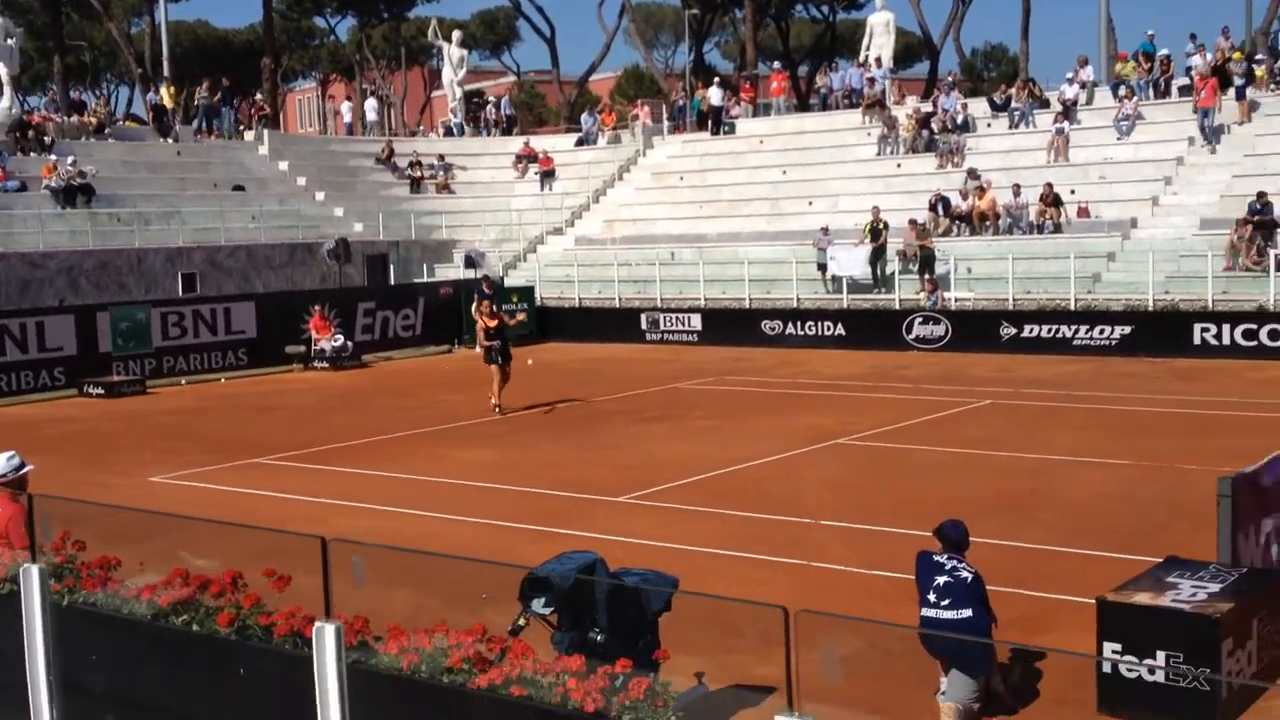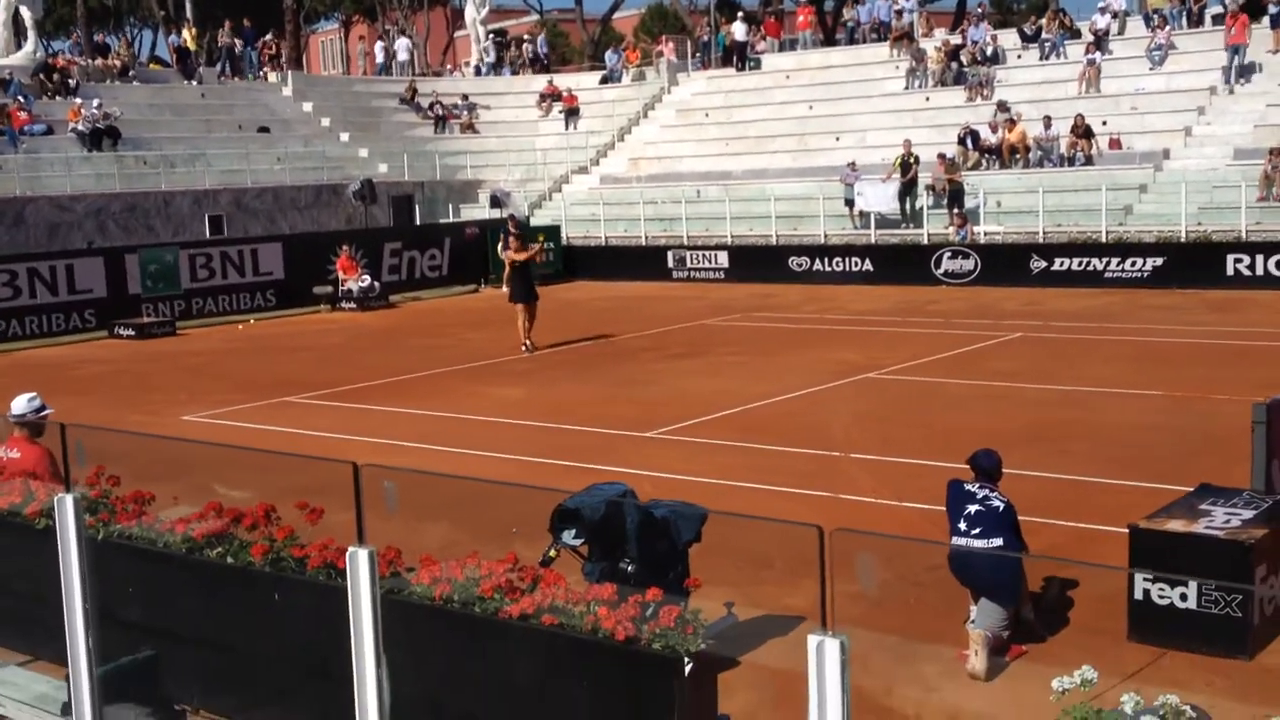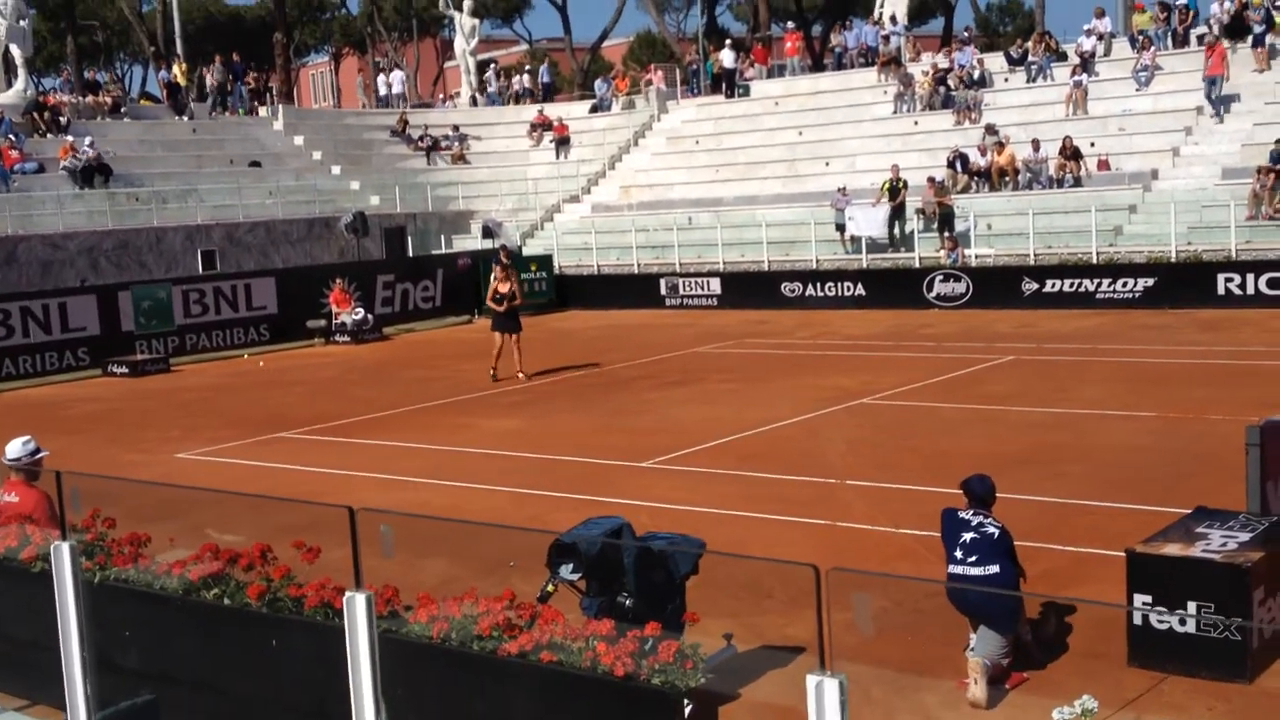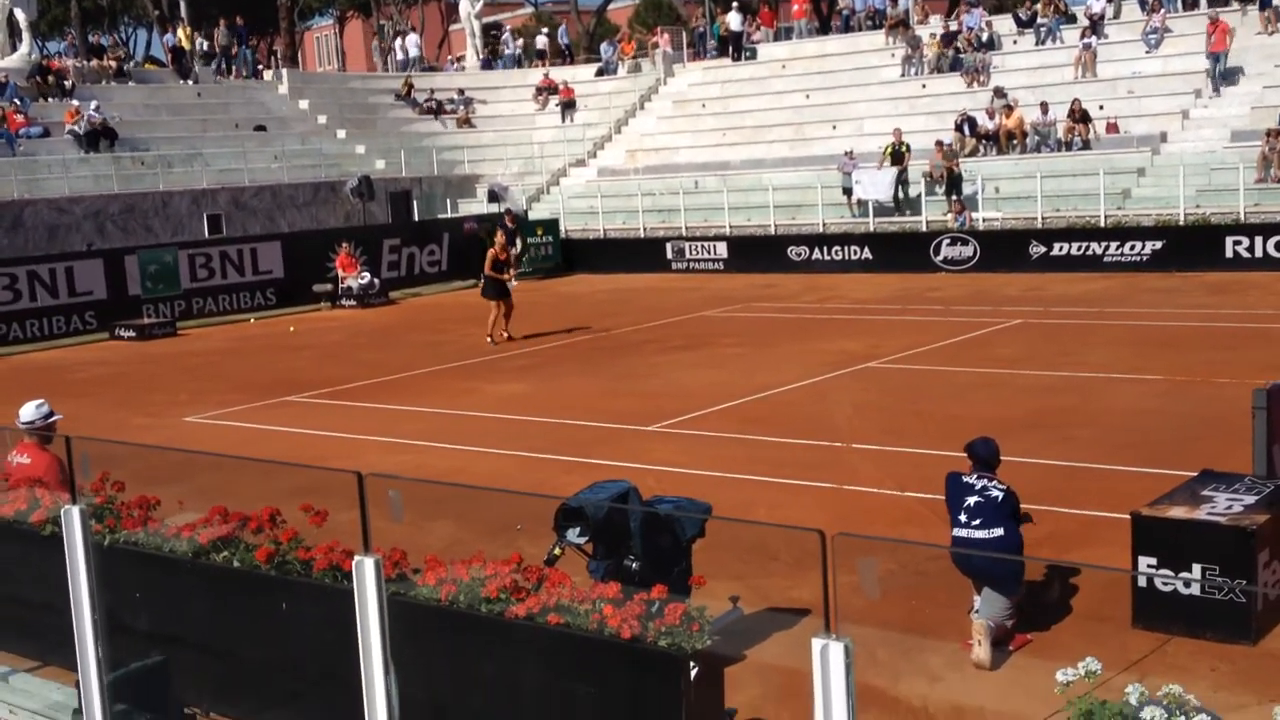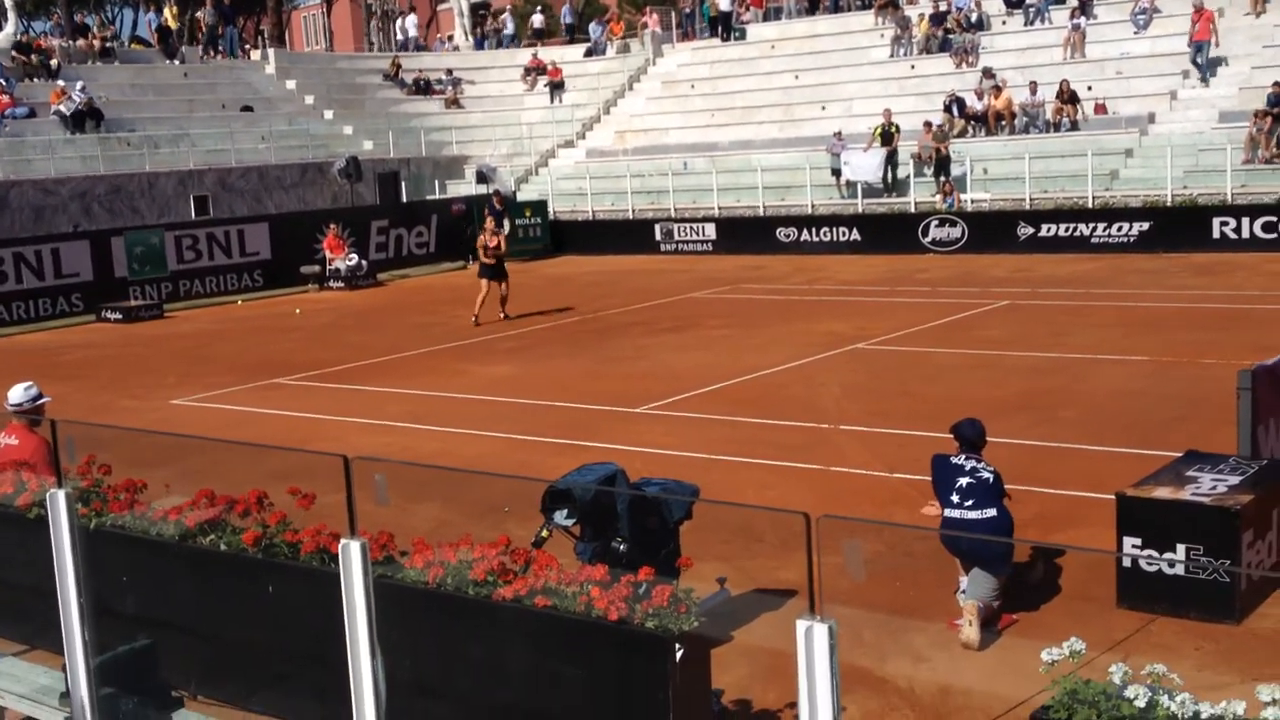
dt=0.5s
person 1, frame 1
left shoulder: (924, 559)
right shoulder: (973, 576)
right elbow: (985, 612)
right wrist: (991, 618)
left hip: (932, 635)
right hip: (967, 633)
left ankle: (948, 687)
person 1, frame 2
left shoulder: (955, 488)
right shoulder: (1004, 505)
right elbow: (1018, 544)
right wrist: (1022, 548)
left hip: (961, 564)
right hip: (996, 565)
left ankle: (977, 620)
right ankle: (986, 634)
person 1, frame 3
left shoulder: (949, 517)
right shoulder: (1000, 531)
right elbow: (1013, 568)
right wrist: (1018, 572)
left hip: (959, 593)
right hip: (995, 594)
left ankle: (977, 647)
right ankle: (985, 663)
person 1, frame 4
left shoulder: (953, 480)
right shoulder: (1007, 493)
left hip: (963, 555)
right hip: (1001, 556)
right knee: (1000, 617)
left ankle: (980, 606)
right ankle: (988, 626)
person 1, frame 5
left shoulder: (940, 462)
right shoulder: (993, 475)
left hip: (954, 537)
right hip: (993, 539)
right knee: (985, 599)
left ankle: (966, 587)
right ankle: (978, 607)
